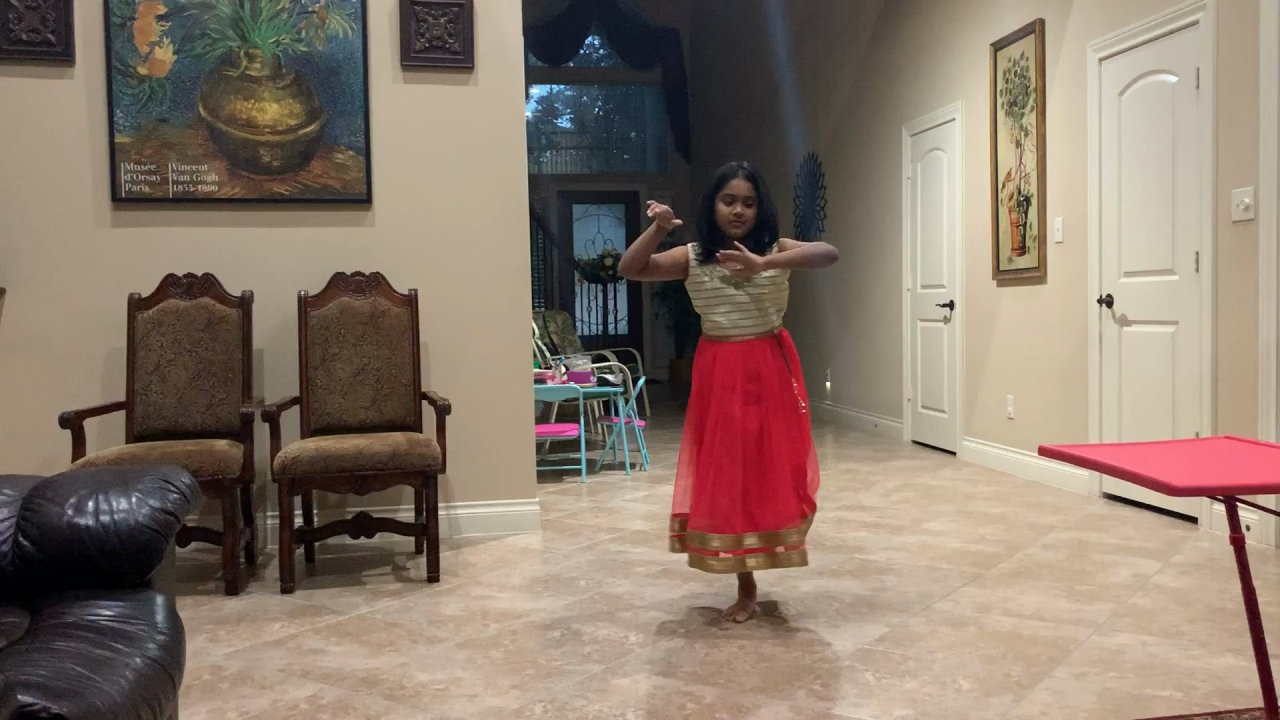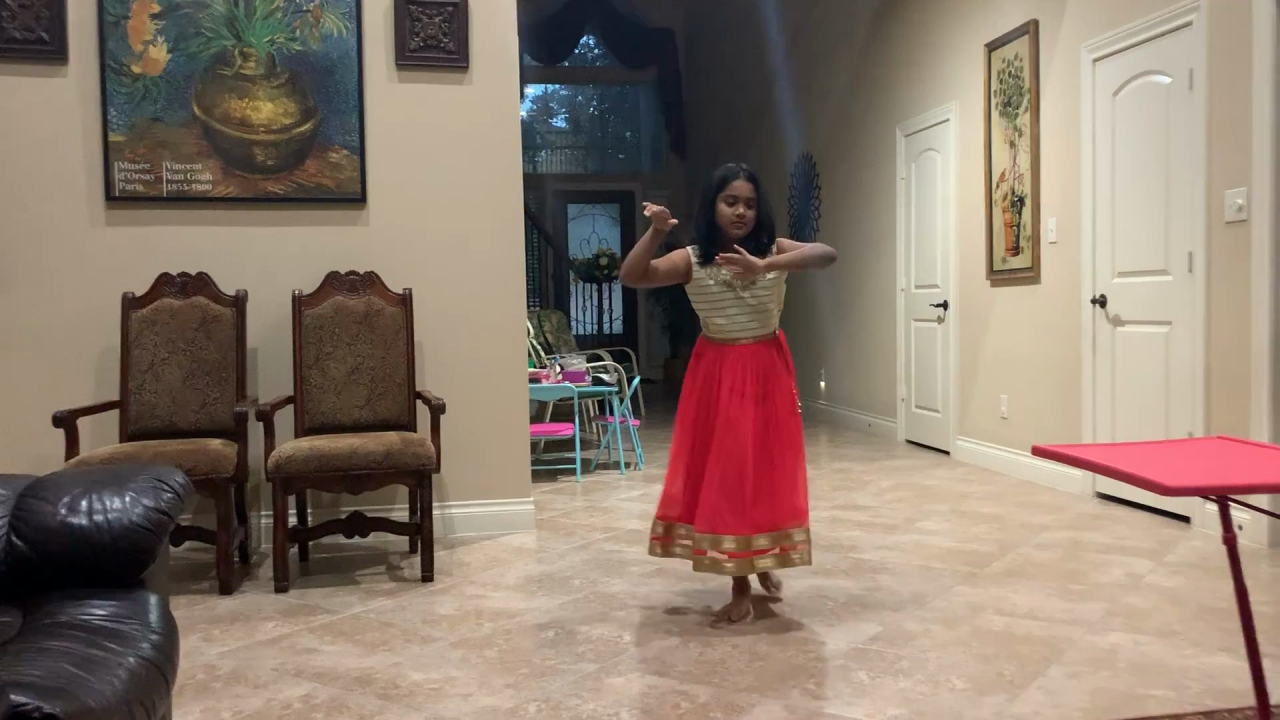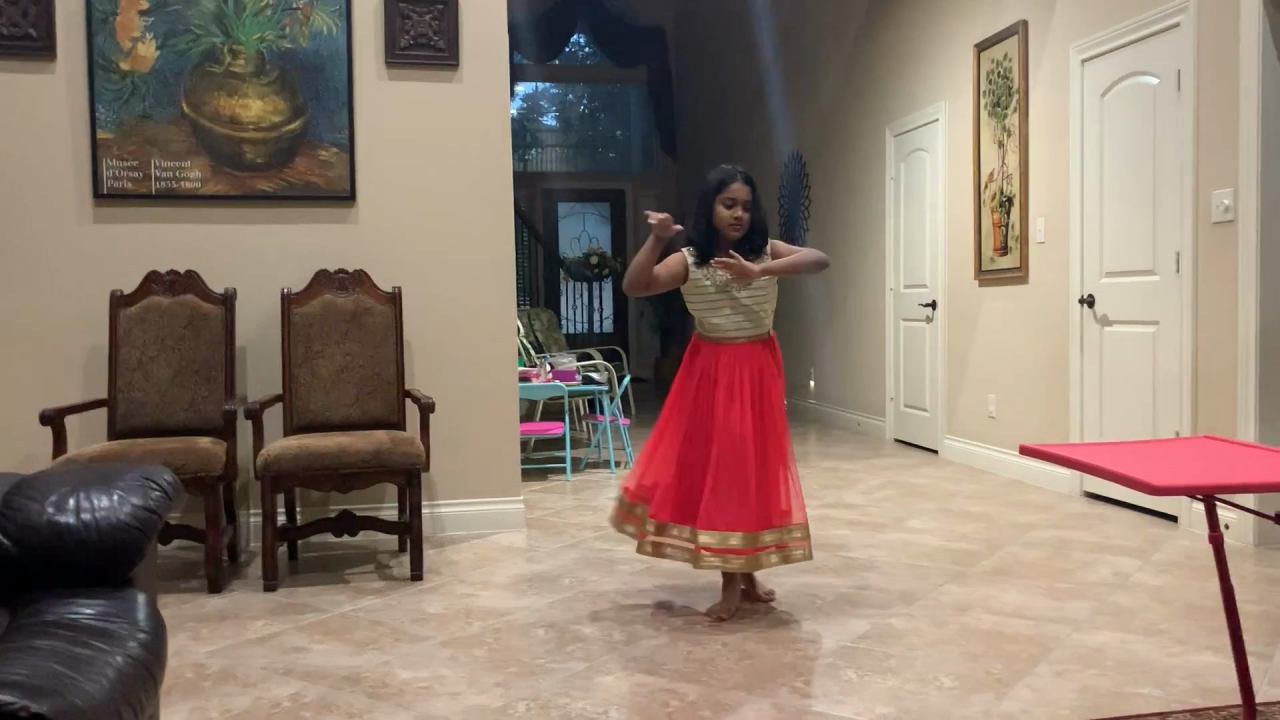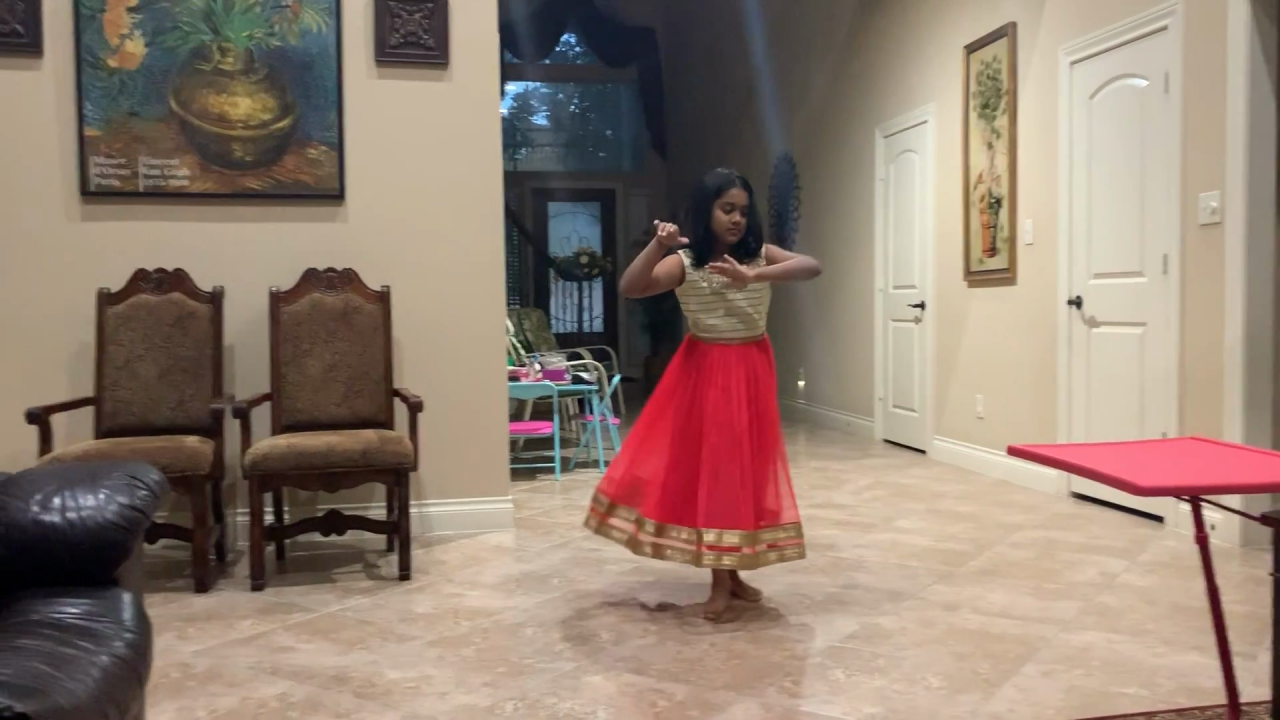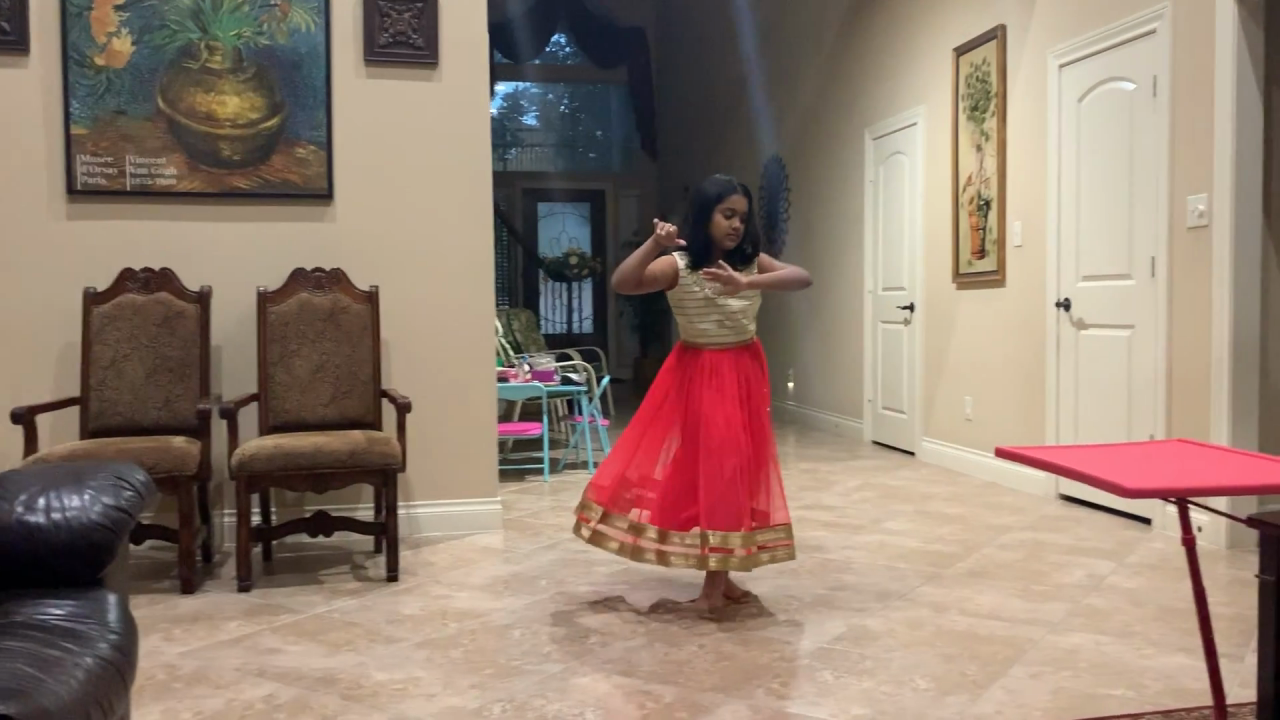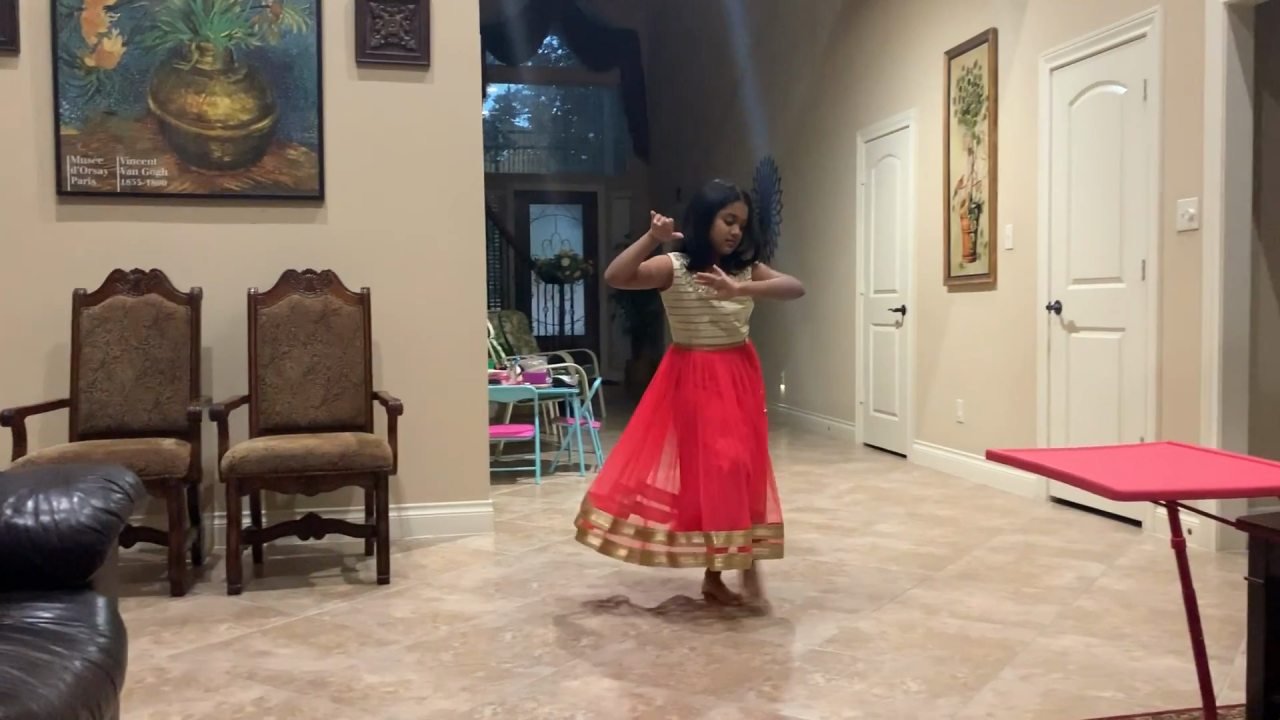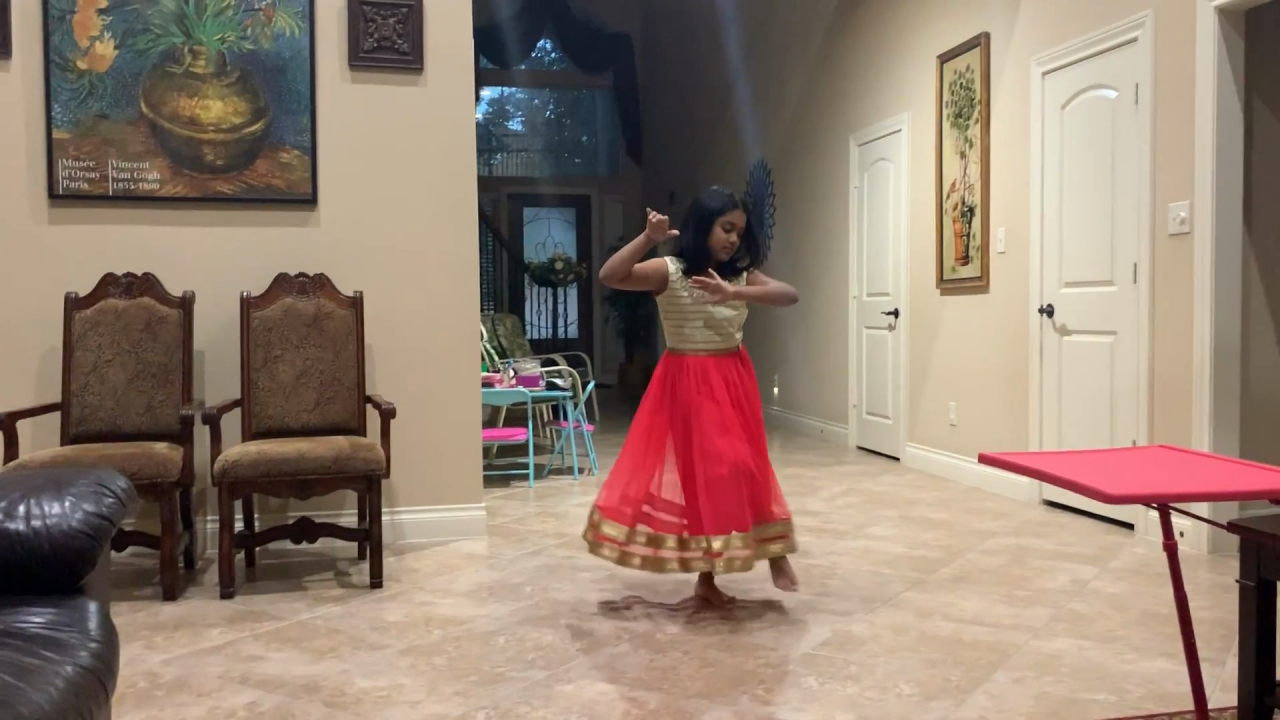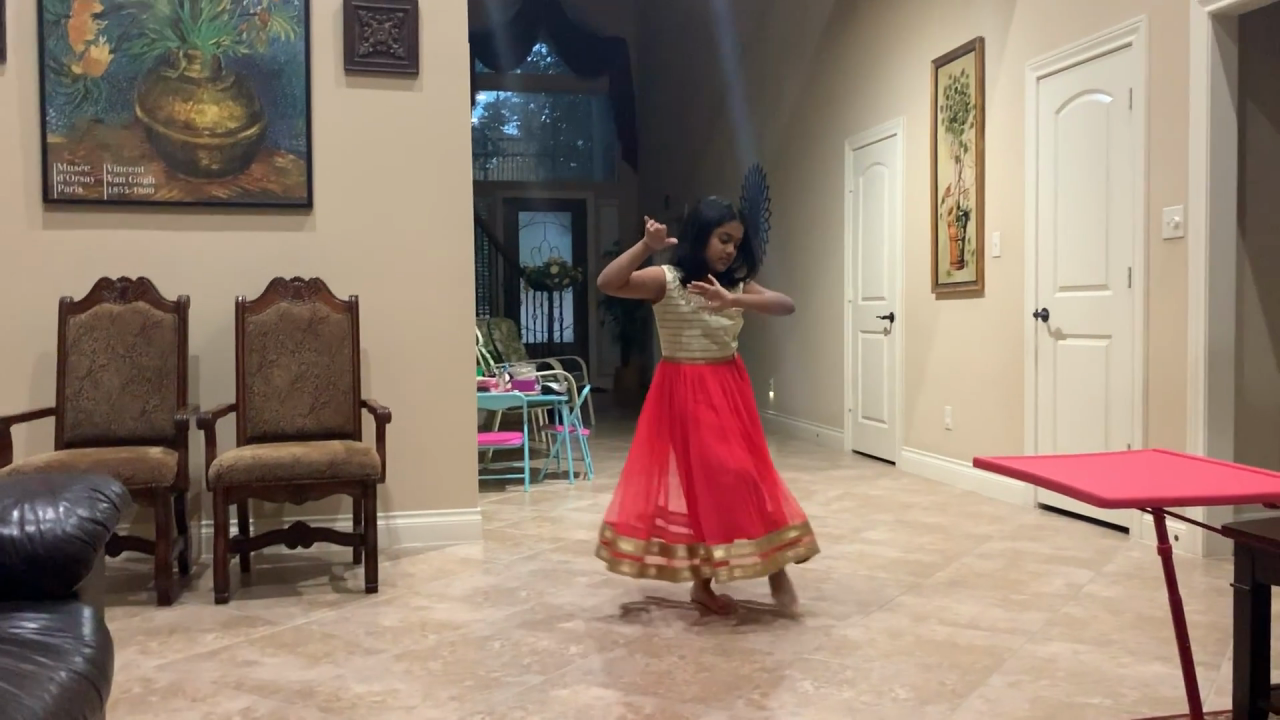
dt=0.1s
person 1, frame 1
left shoulder: (774, 250)
right shoulder: (692, 258)
left elbow: (830, 254)
right elbow: (630, 269)
left wrist: (765, 264)
right wrist: (657, 229)
left hip: (769, 366)
right hip: (719, 370)
left knee: (771, 464)
right knee: (725, 466)
left ankle: (766, 548)
right ankle: (745, 585)
person 1, frame 2
left shoulder: (773, 251)
right shoulder: (692, 260)
left elbow: (828, 254)
right elbow: (631, 277)
left wrist: (765, 267)
right wrist: (655, 232)
left hip: (767, 368)
right hip: (718, 371)
left knee: (765, 467)
right knee: (721, 467)
left ankle: (760, 562)
right ankle: (739, 586)
person 1, frame 3
left shoulder: (766, 252)
right shoulder: (688, 261)
left elbow: (820, 259)
right elbow: (633, 286)
left wrist: (760, 271)
right wrist: (656, 240)
left hip: (759, 368)
right hip: (710, 369)
left knee: (752, 464)
right knee: (709, 463)
left ankle: (743, 572)
right ankle: (732, 580)
person 1, frame 4
left shoulder: (760, 256)
right shoulder: (684, 263)
left elbow: (812, 267)
right elbow: (630, 288)
left wrist: (754, 275)
right wrist: (658, 245)
left hip: (751, 369)
right hip: (703, 368)
left knee: (744, 464)
right knee: (701, 462)
left ankle: (731, 573)
right ankle: (722, 578)
person 1, frame 5
left shoulder: (754, 264)
right shoulder: (677, 266)
left elbow: (803, 278)
right elbow: (621, 284)
left wrist: (746, 284)
right wrist: (655, 244)
left hip: (744, 373)
right hip: (697, 372)
left knee: (734, 467)
right knee: (701, 465)
left ankle: (722, 575)
right ankle: (714, 576)
person 1, frame 6
left shoulder: (747, 269)
right shoulder: (673, 267)
left elbow: (795, 287)
right elbow: (614, 278)
left wrist: (739, 289)
right wrist: (651, 238)
left hip: (738, 375)
right hip: (691, 376)
left knee: (736, 466)
right knee: (702, 466)
left ankle: (716, 575)
right ankle: (729, 569)
person 1, frame 7
left shoulder: (740, 275)
right shoulder: (667, 272)
left elbow: (789, 295)
right elbow: (609, 277)
left wrist: (733, 293)
right wrist: (646, 238)
left hip: (734, 379)
right hip: (686, 380)
left knee: (737, 470)
right knee: (706, 469)
left ankle: (707, 577)
person 1, frame 8
left shoulder: (737, 284)
right shoulder: (665, 280)
left elbow: (787, 305)
right elbow: (607, 283)
left wrist: (731, 300)
right wrist: (646, 245)
left hip: (729, 387)
right hip: (684, 389)
left knee: (740, 477)
right knee: (702, 478)
left ankle: (705, 583)
right ankle: (772, 566)
